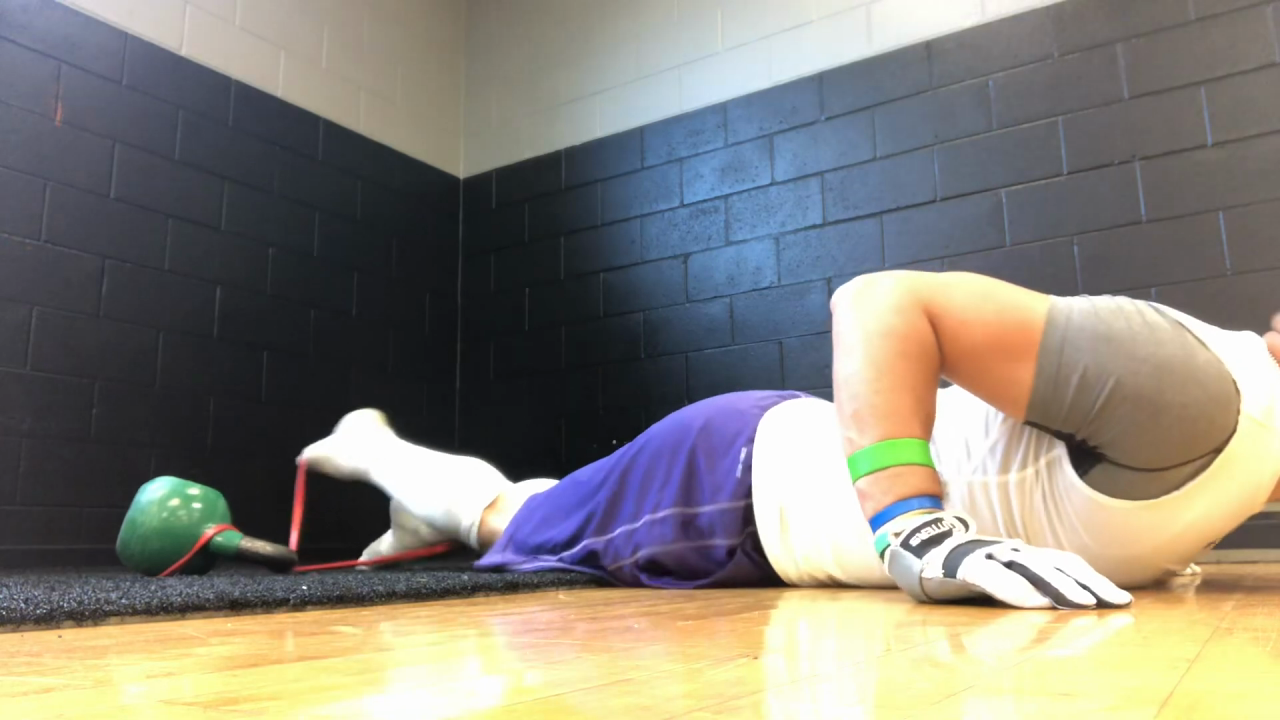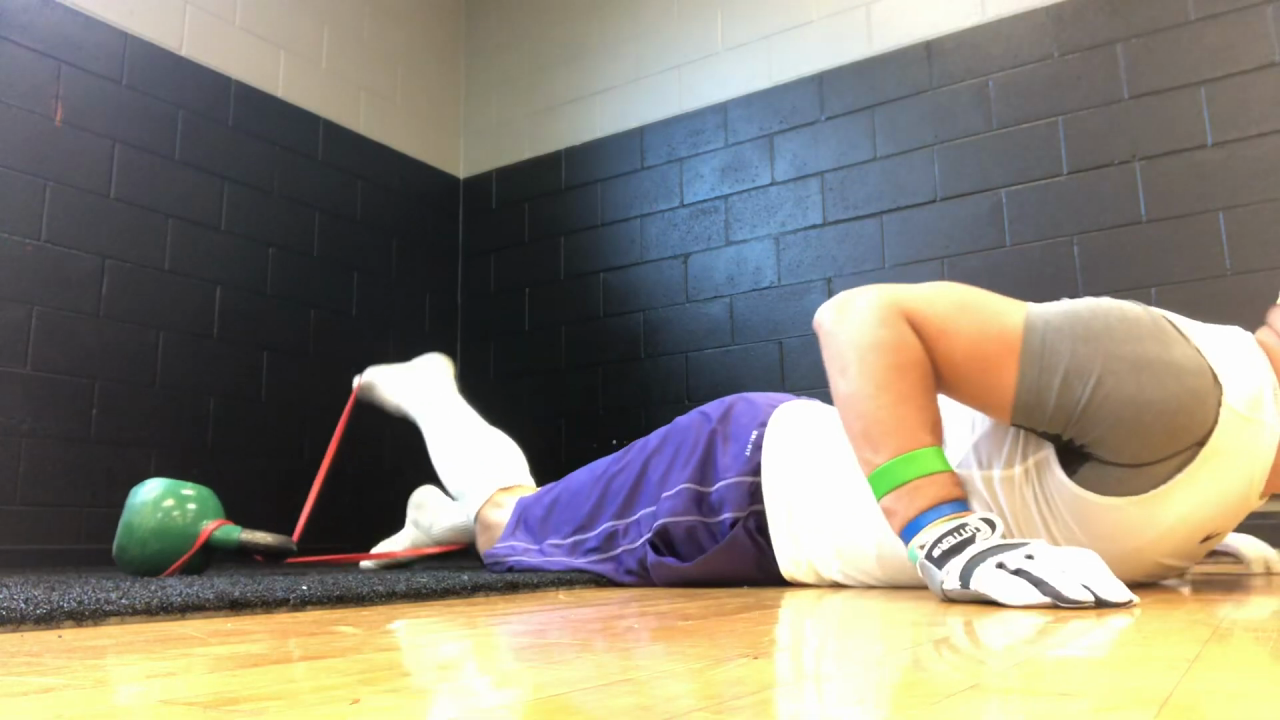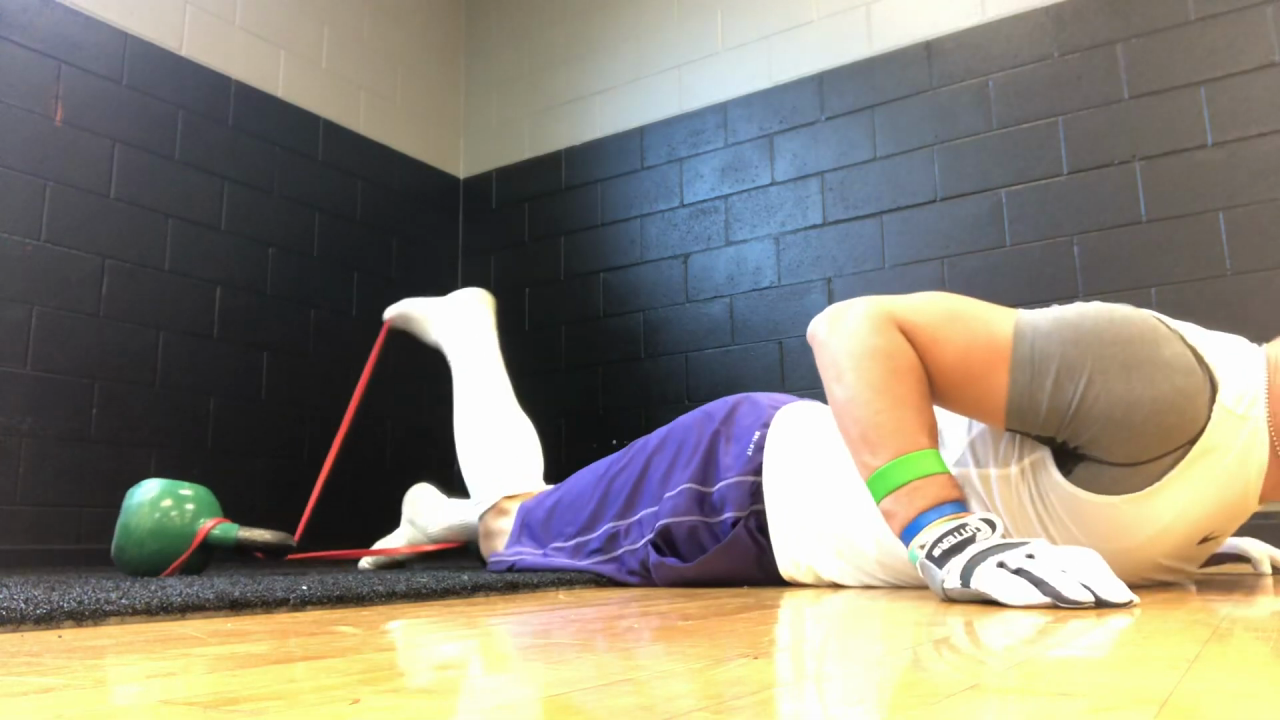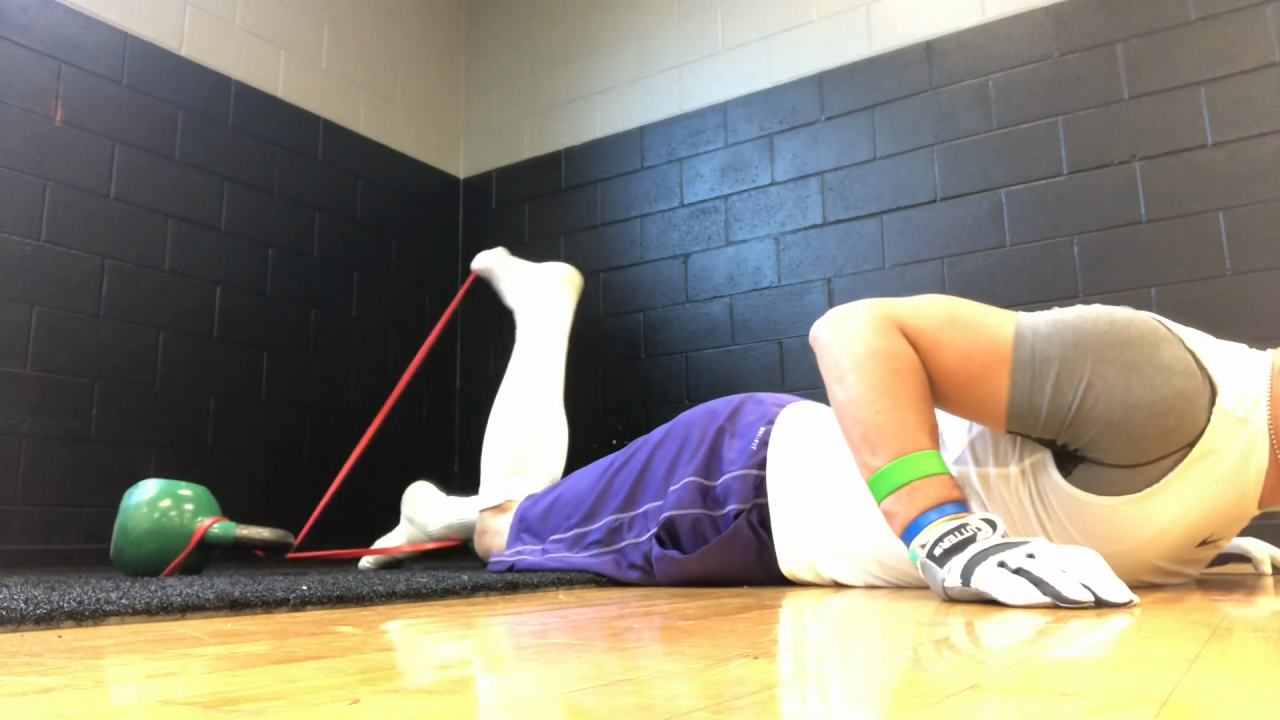
dt=0.3s
person 1, frame 1
right shoulder: (1189, 389)
right elbow: (879, 300)
left wrist: (1143, 530)
right wrist: (916, 529)
left hip: (789, 467)
right hip: (743, 480)
right knee: (505, 525)
left ankle: (426, 509)
right ankle: (379, 453)
person 1, frame 2
right shoulder: (1172, 383)
right elbow: (862, 315)
left wrist: (1174, 537)
right wrist: (952, 539)
left hip: (791, 484)
right hip: (739, 485)
right knee: (507, 523)
left ankle: (439, 514)
right ankle: (429, 388)
person 1, frame 3
right shoulder: (1170, 385)
right elbow: (853, 327)
left wrist: (1186, 539)
right wrist: (949, 540)
left hip: (793, 485)
right hip: (744, 483)
right knee: (510, 529)
left ankle: (437, 513)
right ankle: (466, 326)
person 1, frame 4
right shoulder: (1170, 388)
right elbow: (856, 328)
left wrist: (1189, 535)
right wrist: (950, 537)
left hip: (796, 481)
right hip: (743, 481)
right knee: (508, 530)
left ankle: (437, 511)
right ankle: (548, 301)
